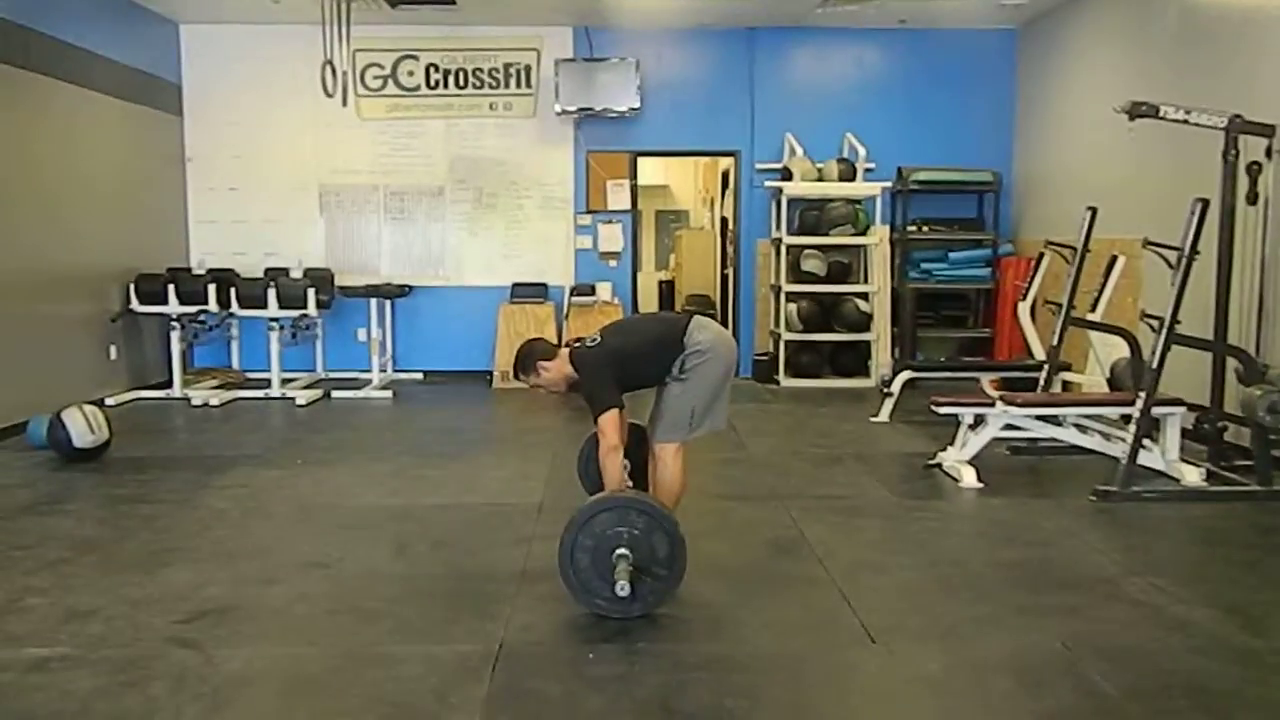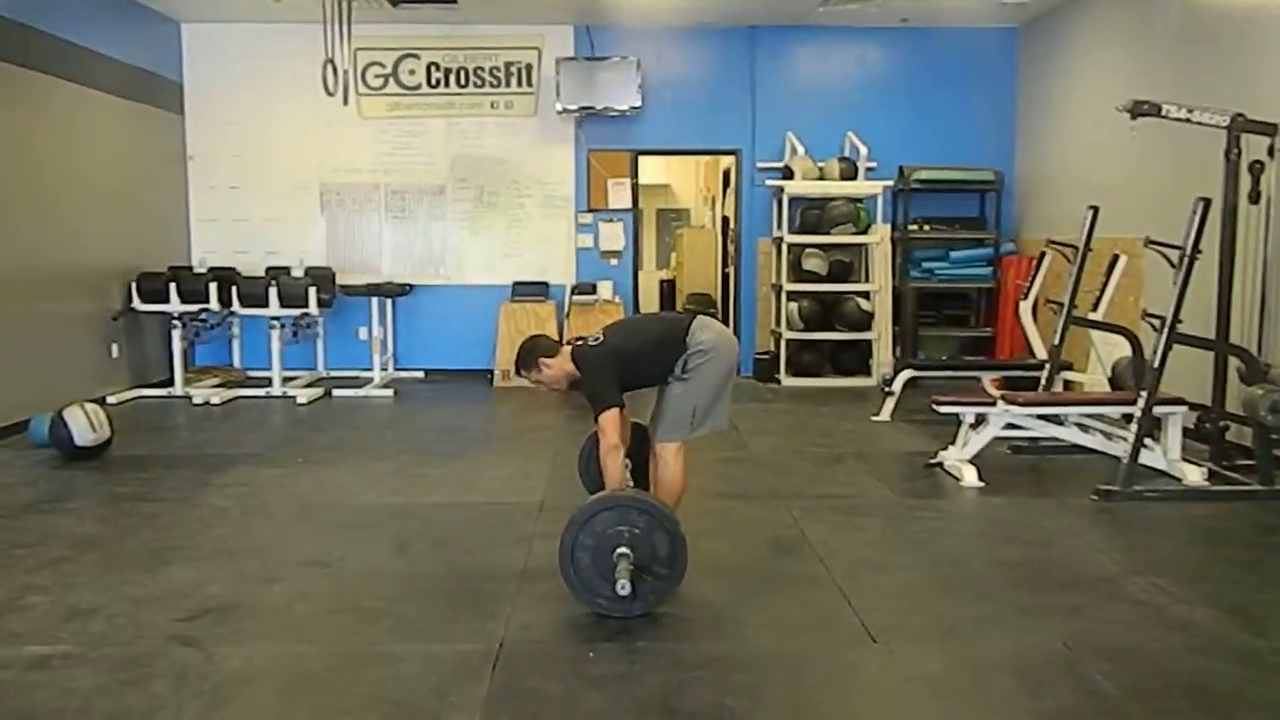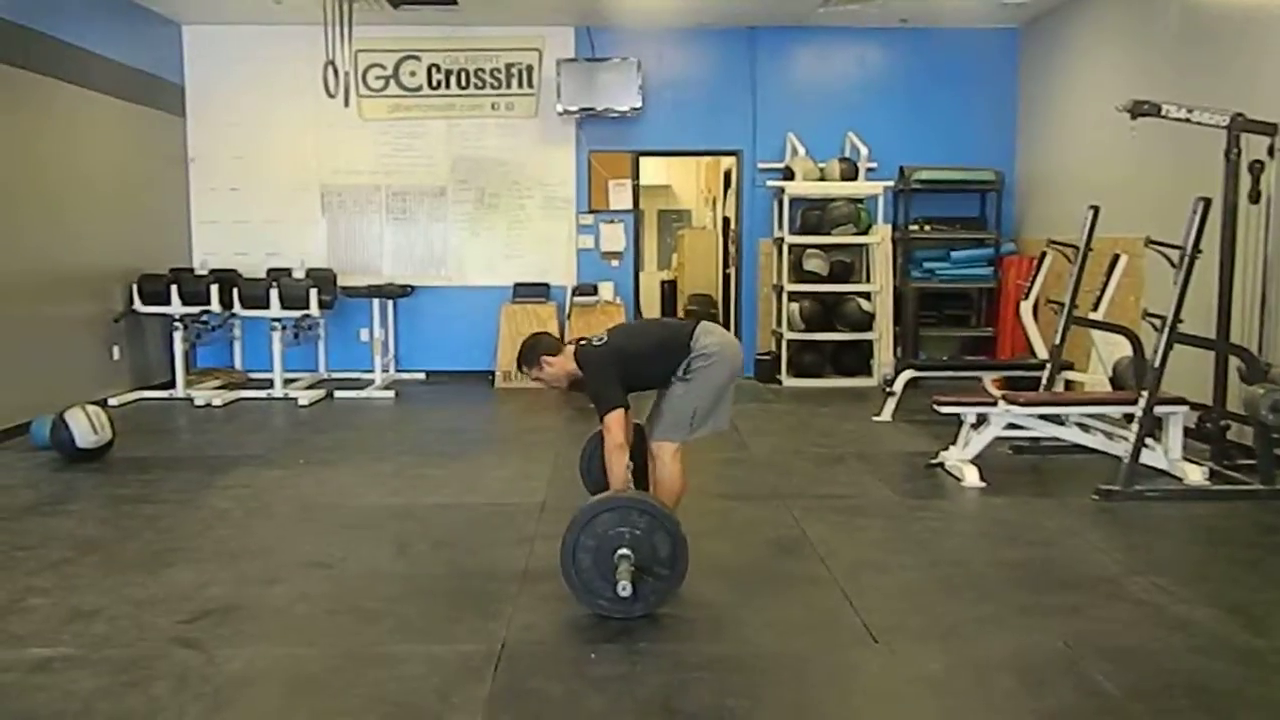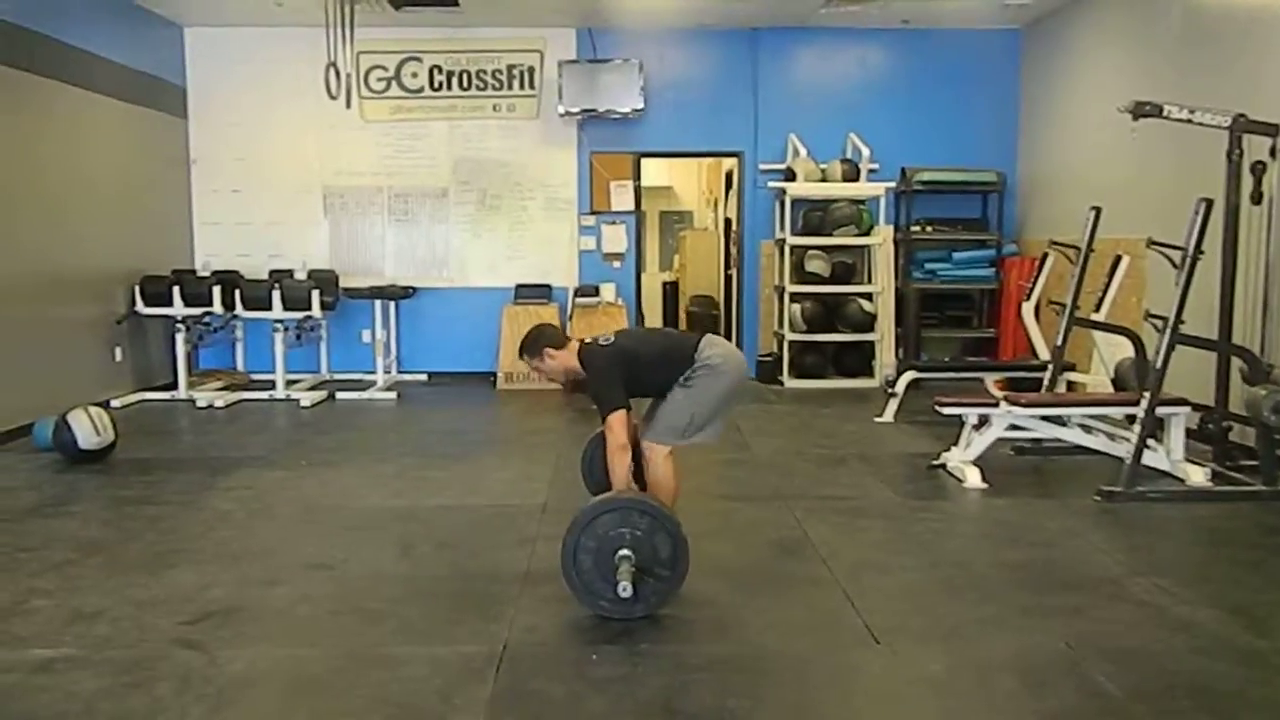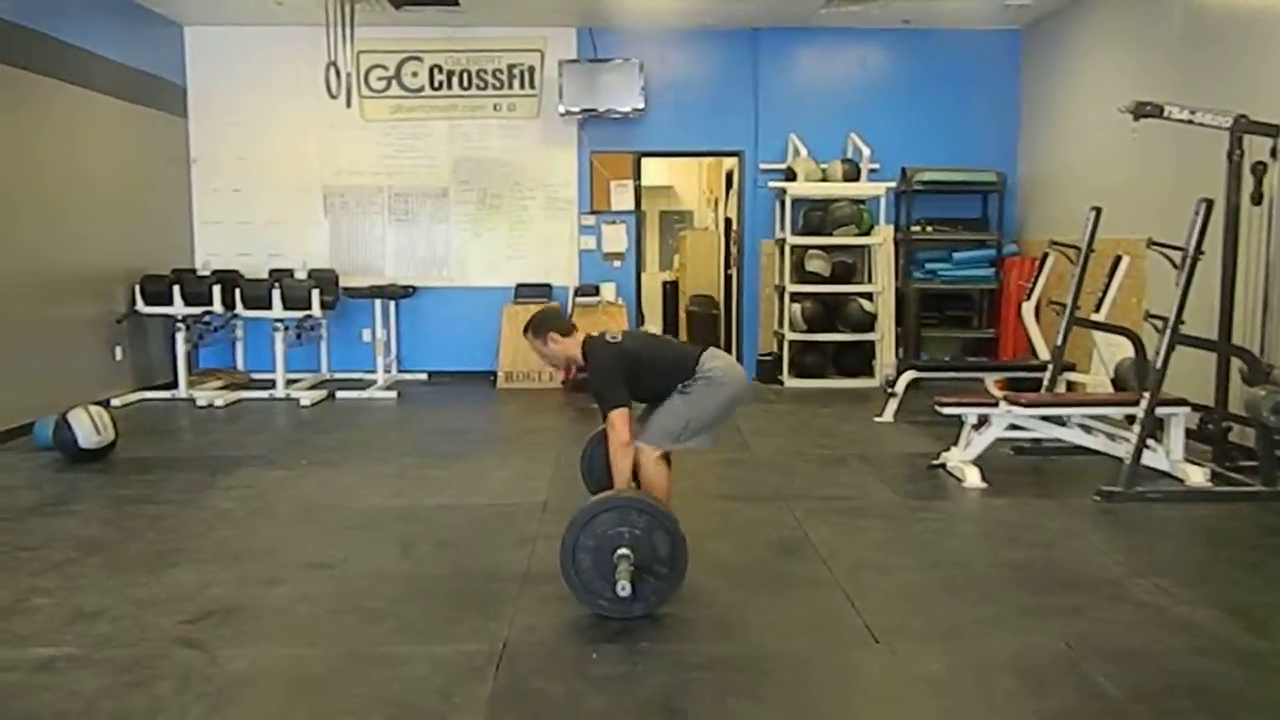
dt=0.1s
person 1, frame 1
left shoulder: (591, 370)
right shoulder: (588, 355)
left elbow: (610, 443)
right elbow: (616, 414)
right wrist: (618, 475)
left hip: (703, 347)
right hip: (703, 339)
left knee: (666, 445)
right knee: (659, 437)
person 1, frame 2
left shoulder: (593, 369)
right shoulder: (590, 355)
left elbow: (610, 442)
right elbow: (618, 413)
right wrist: (619, 473)
left hip: (706, 347)
right hip: (706, 340)
left knee: (667, 444)
right knee: (661, 438)
person 1, frame 3
left shoulder: (596, 368)
right shoulder: (594, 354)
left elbow: (616, 442)
right elbow: (621, 415)
right wrist: (622, 475)
left hip: (711, 352)
right hip: (707, 346)
left knee: (664, 444)
right knee: (659, 437)
person 1, frame 4
left shoulder: (599, 369)
right shoulder: (597, 354)
left elbow: (618, 442)
right elbow: (623, 416)
right wrist: (624, 476)
left hip: (715, 363)
right hip: (711, 357)
left knee: (656, 446)
right knee: (653, 438)
person 1, frame 5
left shoulder: (601, 365)
right shoulder: (601, 348)
left elbow: (620, 437)
left hip: (716, 377)
right hip: (709, 371)
left knee: (646, 449)
right knee: (644, 437)
